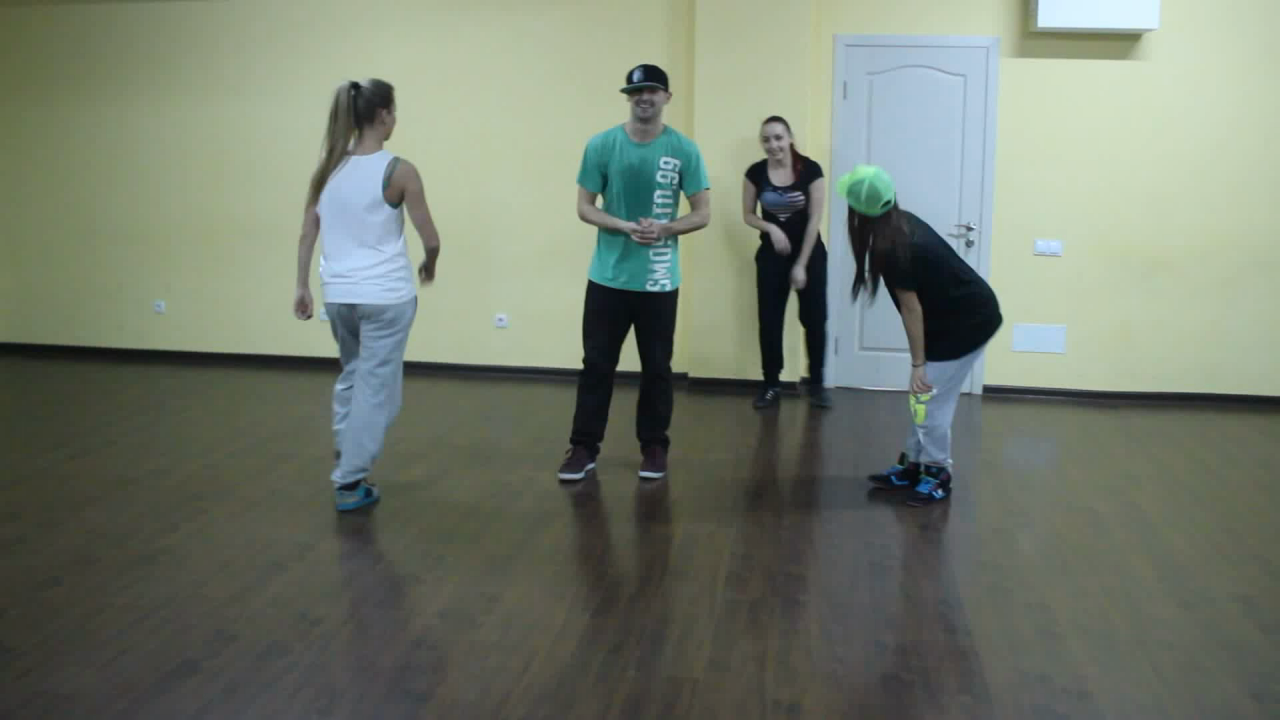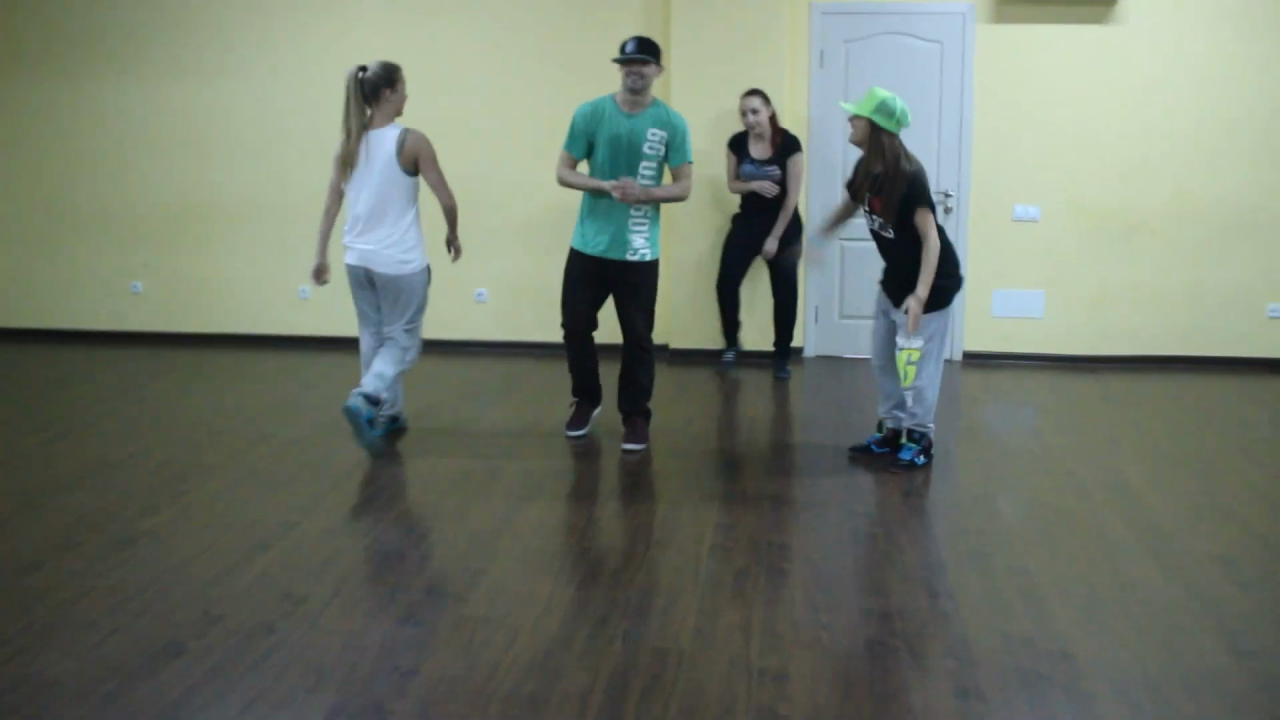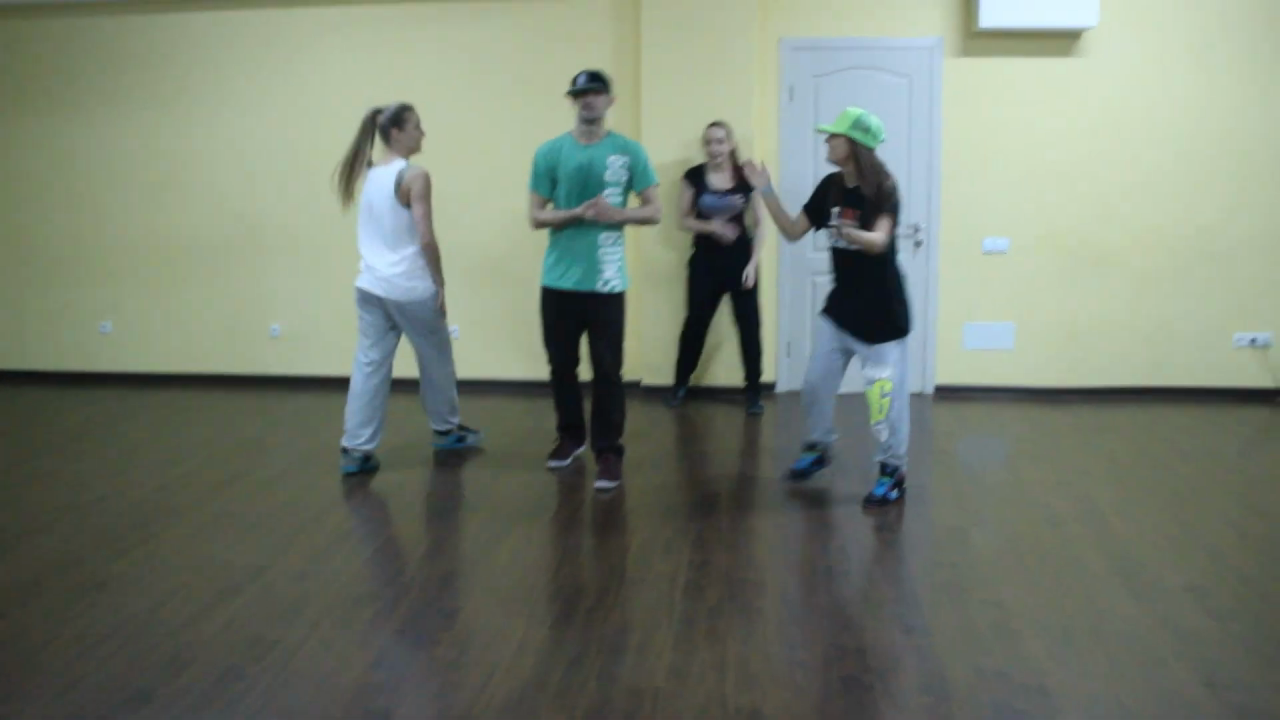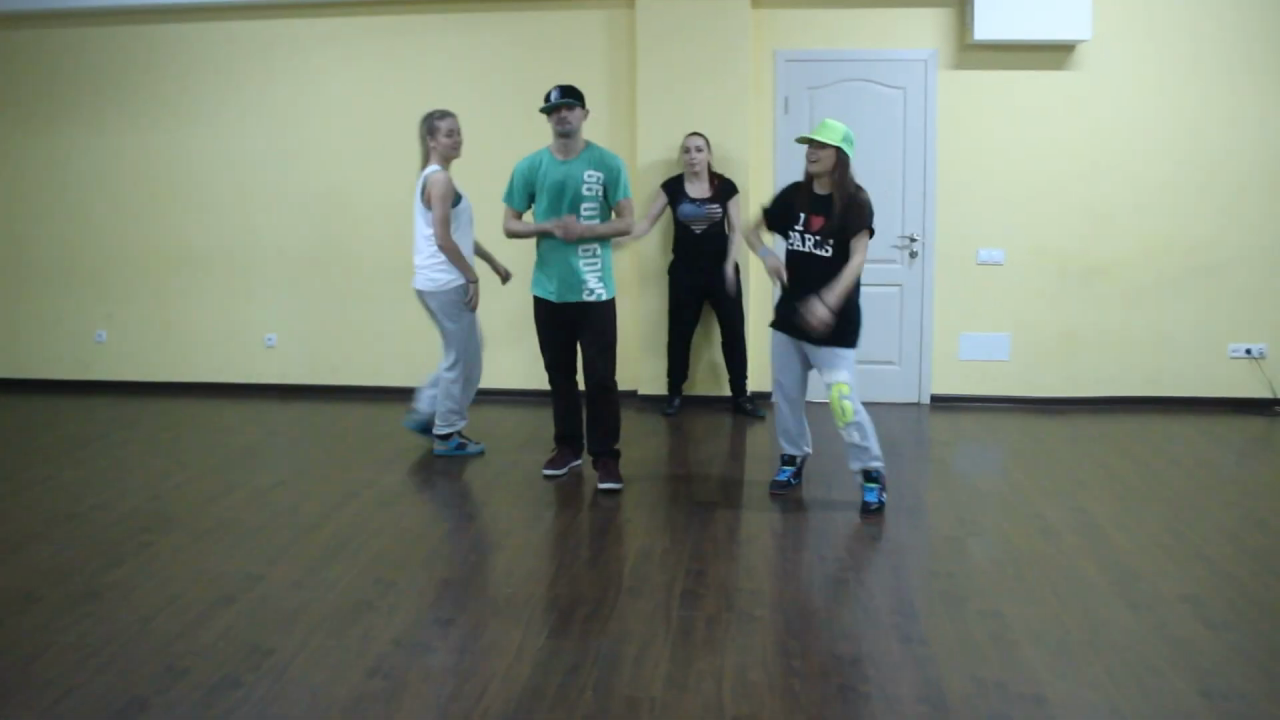
dt=0.3s
person 1, frame 1
left shoulder: (685, 150)
right shoulder: (601, 146)
left elbow: (702, 213)
right elbow: (584, 208)
left wrist: (664, 230)
right wrist: (626, 227)
left hip: (659, 282)
right hip: (608, 278)
left knee: (656, 366)
right knee: (596, 364)
left ankle: (654, 444)
right ankle: (584, 447)
person 1, frame 2
left shoulder: (671, 123)
right shoulder: (589, 114)
left elbow: (683, 187)
right elbow: (564, 173)
left wrist: (644, 193)
right wrist: (606, 186)
left hip: (639, 252)
right hip: (588, 246)
left knee: (637, 337)
right knee: (575, 327)
left ankle: (635, 416)
right ankle: (586, 400)
person 1, frame 3
left shoulder: (629, 152)
right shoulder: (549, 152)
left elbow: (654, 211)
right elbow: (536, 215)
left wrist: (616, 214)
right wrist: (580, 212)
left hip: (606, 282)
right hip: (559, 280)
left knee: (606, 369)
right knee: (561, 366)
left ankle: (608, 452)
right ankle: (570, 436)
person 1, frame 4
left shoulder: (607, 163)
right shoulder: (529, 167)
left elbow: (626, 222)
right elbow: (510, 225)
left wrist: (585, 231)
right wrist: (547, 227)
left hip: (595, 291)
right hip: (549, 291)
left knee: (600, 375)
right knee: (559, 374)
left ankle: (605, 456)
right ankle: (568, 446)
person 2, frame 1
left shoulder: (328, 169)
right shoulder: (400, 171)
left elbow: (307, 233)
right elbow: (430, 238)
left wrist: (302, 286)
right wrist: (430, 266)
left hip: (338, 293)
right hip: (388, 296)
left knee: (351, 375)
right knee: (375, 384)
left ankle: (348, 449)
right ankle: (349, 482)
person 2, frame 2
left shoulder: (349, 144)
right shoulder: (412, 141)
left elbow: (332, 203)
right elbow: (445, 199)
left wrist: (321, 254)
right wrist: (452, 233)
left hip: (358, 258)
right hip: (402, 261)
left knee: (373, 337)
right knee: (401, 340)
left ankle: (384, 411)
right ankle: (366, 399)
person 2, frame 3
left shoulder: (367, 177)
right shoulder: (415, 176)
right elbow: (426, 239)
right wrist: (439, 283)
left hip: (370, 286)
right hip: (410, 289)
left knee: (370, 365)
right knee: (436, 358)
left ankle: (355, 449)
right ankle: (447, 428)
person 2, frame 4
left shoulder: (436, 178)
right shoulder: (439, 179)
left elbow: (460, 235)
right elbow: (443, 239)
left wrist: (493, 262)
right wrist: (472, 277)
left hip: (439, 282)
right hip: (445, 282)
left knee: (460, 353)
right knee: (463, 356)
left ankle: (426, 414)
right ankle: (447, 434)
person 3, frame 1
left shoulder: (891, 248)
right shoulder: (900, 225)
left elbow: (911, 312)
left wrist: (918, 366)
left hip: (967, 323)
right hip: (961, 313)
left knee: (929, 397)
right knee: (922, 397)
left ankle: (938, 475)
right ankle: (913, 465)
person 3, frame 2
left shoulder: (907, 175)
right shoulder: (868, 168)
left elbow: (931, 238)
right elbow: (849, 208)
left wrist: (921, 295)
right wrist: (817, 237)
left hip: (932, 279)
right hip: (897, 275)
left knee: (915, 359)
right knee: (884, 356)
left ankle: (920, 438)
right ankle: (892, 430)
person 3, frame 3
left shoulder: (882, 188)
right shoulder: (830, 185)
left elbow: (880, 240)
right elbow: (796, 231)
left wrist: (858, 233)
right wrist: (766, 191)
left hip: (880, 309)
right hip: (841, 303)
left knee: (884, 389)
right knee: (817, 381)
left ankle: (893, 474)
right ankle: (818, 446)
person 3, frame 4
left shoulder: (855, 202)
right shoulder: (792, 196)
left elbow: (856, 261)
right elbow: (753, 231)
left wrist: (828, 302)
right wrist: (767, 257)
left hip: (834, 318)
right hip: (790, 312)
left knee: (842, 396)
right knee: (786, 394)
left ankle: (873, 476)
right ankle: (793, 459)
person 4, frame 1
left shoulder: (811, 170)
right shoulder: (755, 173)
left elbow: (815, 221)
right elbow: (748, 216)
left wrist: (802, 265)
right wrist: (771, 229)
left hip: (809, 254)
right hip: (772, 255)
left knee: (813, 319)
right knee: (769, 321)
left ankle: (816, 384)
right ankle: (771, 385)
person 4, frame 2
left shoulder: (789, 143)
right shoulder: (737, 143)
left elbow: (792, 195)
right elbow: (732, 184)
left wrist: (775, 237)
right wrist: (754, 185)
left hip: (783, 224)
right hip: (747, 220)
left knee: (784, 291)
right knee: (726, 281)
left ankle: (781, 355)
right ankle: (731, 345)
person 4, frame 3
left shoulder: (747, 179)
right shoulder: (693, 177)
left elbow: (756, 225)
right elbow: (683, 220)
left wrist: (753, 263)
right wrist: (712, 226)
left hip: (740, 261)
right hip: (705, 261)
left knee: (749, 325)
right knee: (696, 323)
left ankle: (753, 391)
right ankle: (680, 384)
person 4, frame 4
left shoulder: (726, 186)
right shoulder: (671, 187)
left elbow: (735, 230)
right elbow: (647, 222)
left wrist: (730, 265)
right wrist: (629, 235)
left hip: (720, 269)
right hip: (684, 270)
left knee: (734, 331)
right knee: (680, 333)
left ankle: (740, 396)
right ankle: (675, 394)
